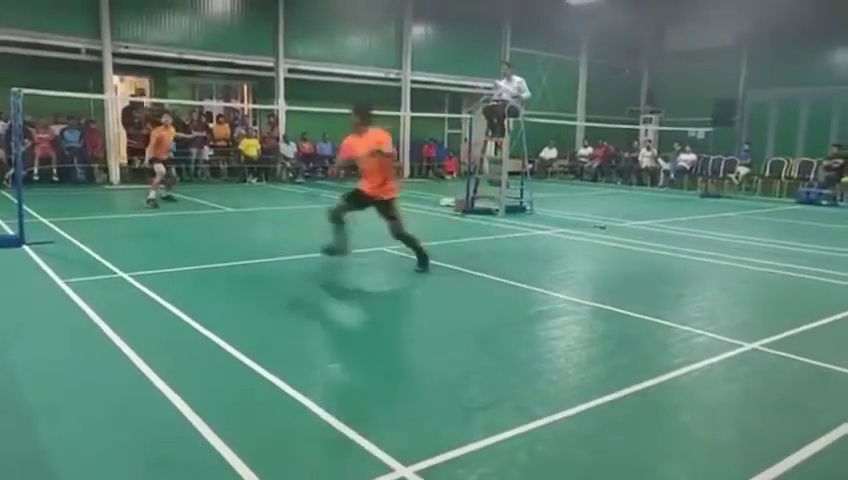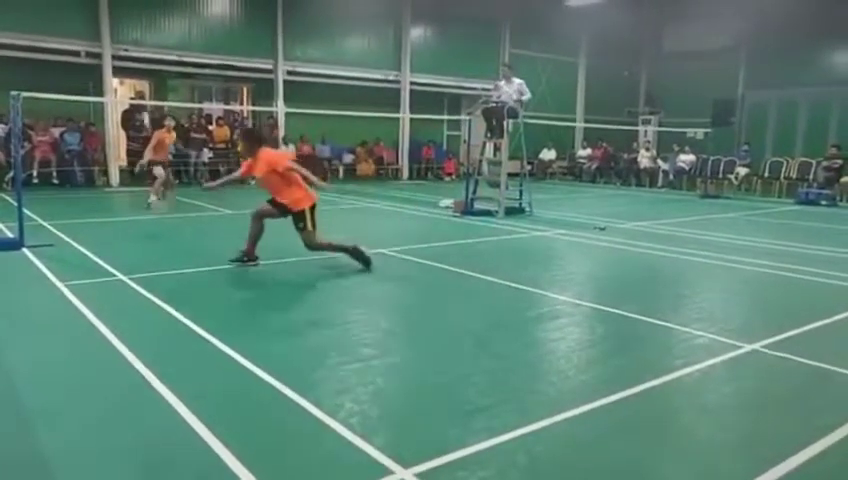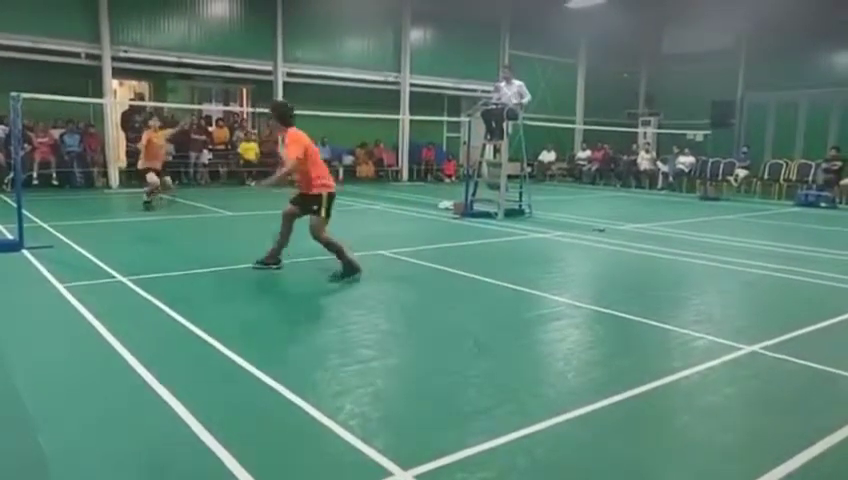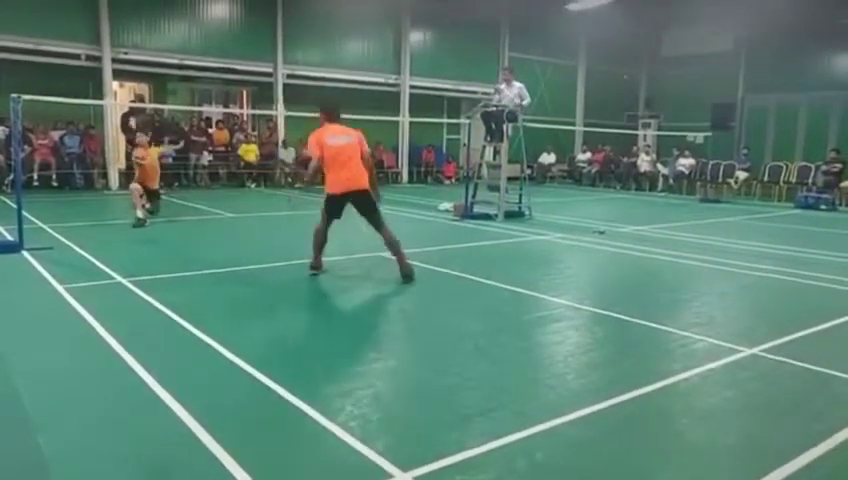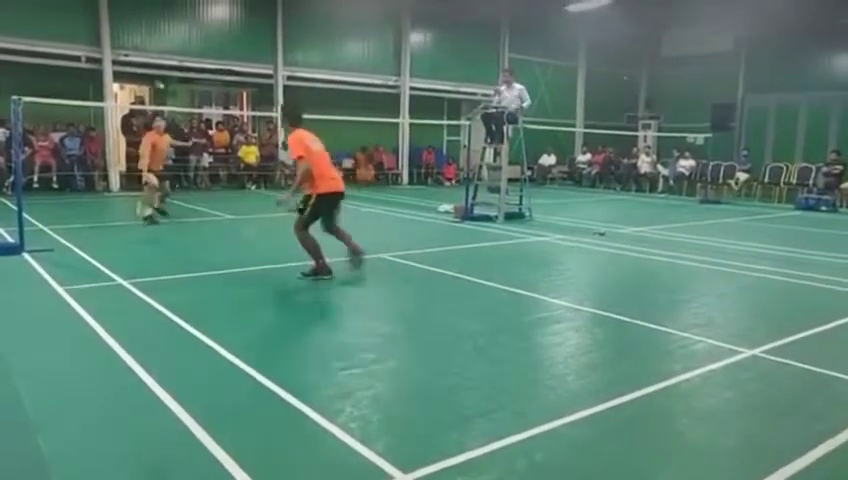
dt=0.4s
person 1, frame 1
left shoulder: (380, 135)
right shoulder: (349, 142)
left elbow: (392, 153)
right elbow: (340, 164)
left wrist: (380, 151)
left hip: (385, 191)
right hip: (364, 189)
left knee: (398, 232)
right knee: (335, 211)
left ankle: (422, 256)
right ankle: (340, 244)
person 1, frame 2
left shoulder: (270, 156)
right shoulder: (251, 162)
left elbow: (295, 167)
right elbow: (235, 176)
left wrist: (316, 181)
right wrist: (214, 184)
left hip: (302, 201)
right hip: (285, 201)
left knee: (312, 244)
right knee: (257, 214)
left ankle: (352, 251)
right ankle: (249, 254)
person 1, frame 3
left shoulder: (295, 137)
right shoulder: (291, 136)
left elbow: (292, 165)
left wrist: (269, 181)
left hip: (321, 189)
right hip: (311, 189)
left knee: (317, 232)
right knee: (287, 214)
left ankle: (350, 265)
right ankle: (273, 257)
person 1, frame 4
left shoulder: (317, 136)
right shoulder: (355, 134)
left elbow: (315, 165)
right elbow: (368, 161)
left wrist: (306, 182)
right wrist: (374, 188)
left hip: (336, 188)
right hip: (360, 186)
left knee: (323, 224)
right knee: (381, 227)
left ankle: (316, 263)
right ankle: (404, 266)
person 1, frame 5
left shoulder: (294, 138)
right shoulder: (310, 136)
left elbow: (305, 168)
left wrist: (291, 193)
left hip: (322, 190)
right hip: (337, 186)
left knee: (300, 228)
right knee: (330, 226)
left ankle: (322, 268)
right ankle: (355, 250)
